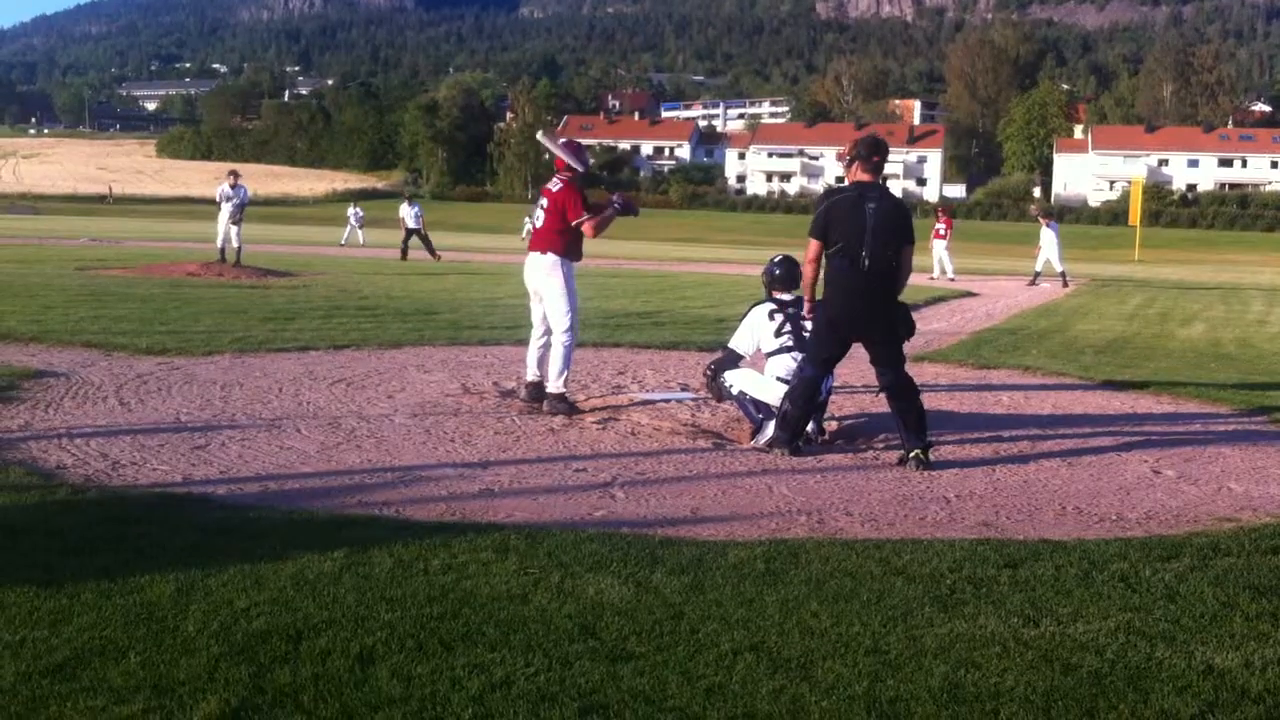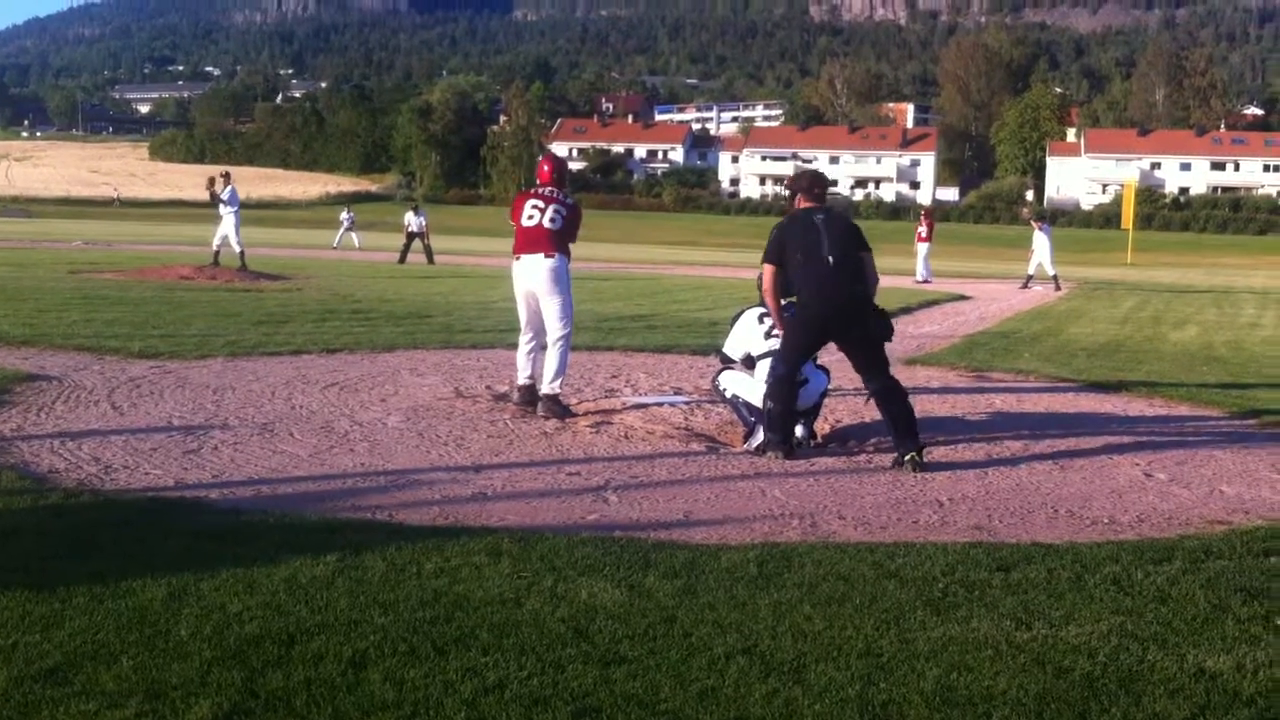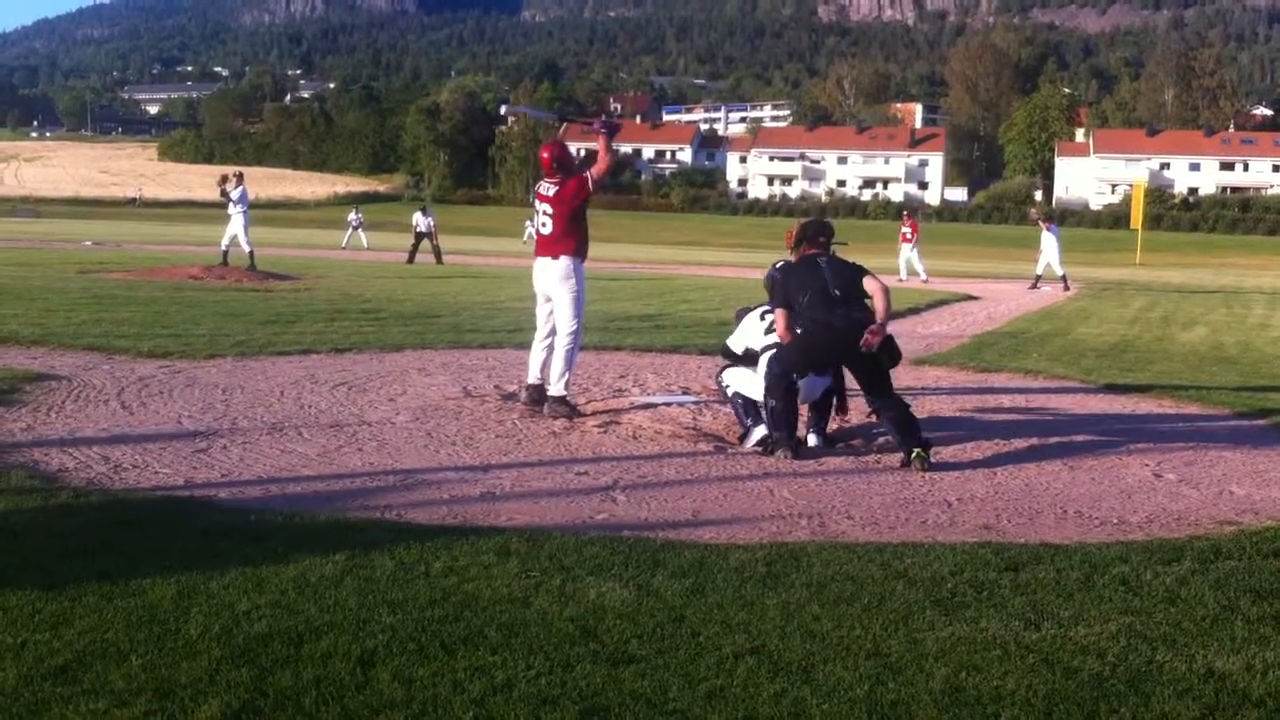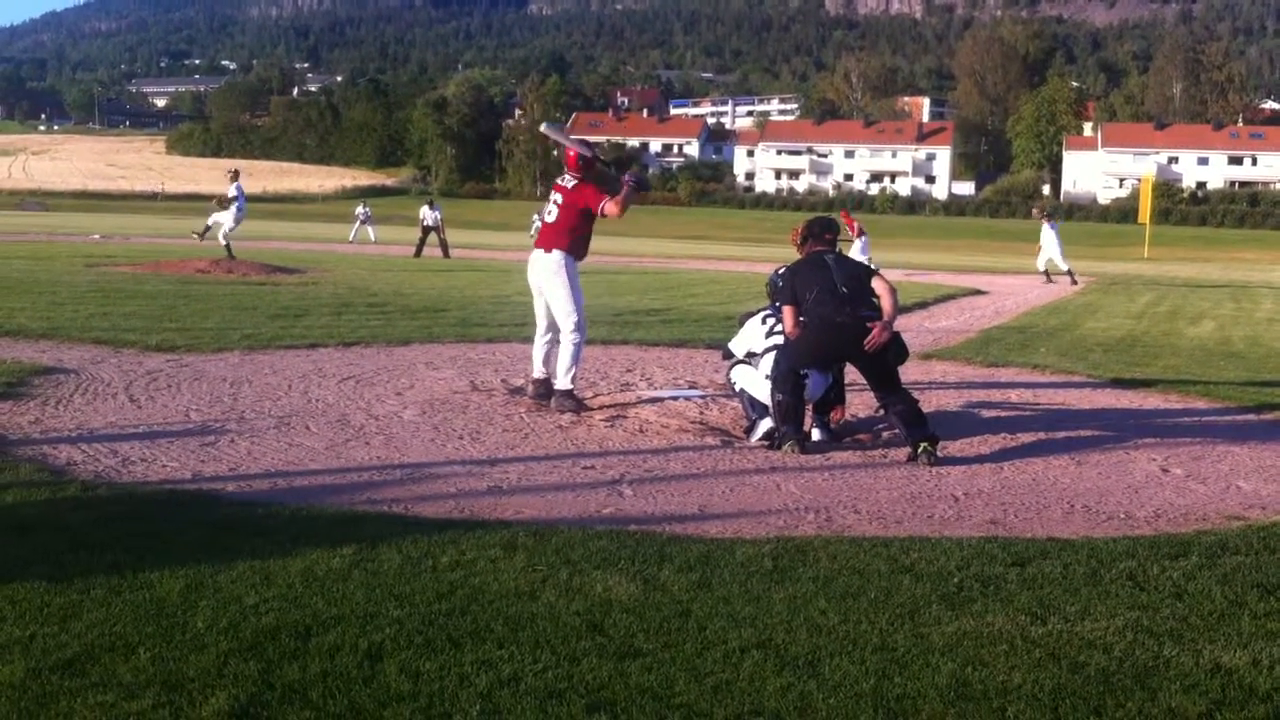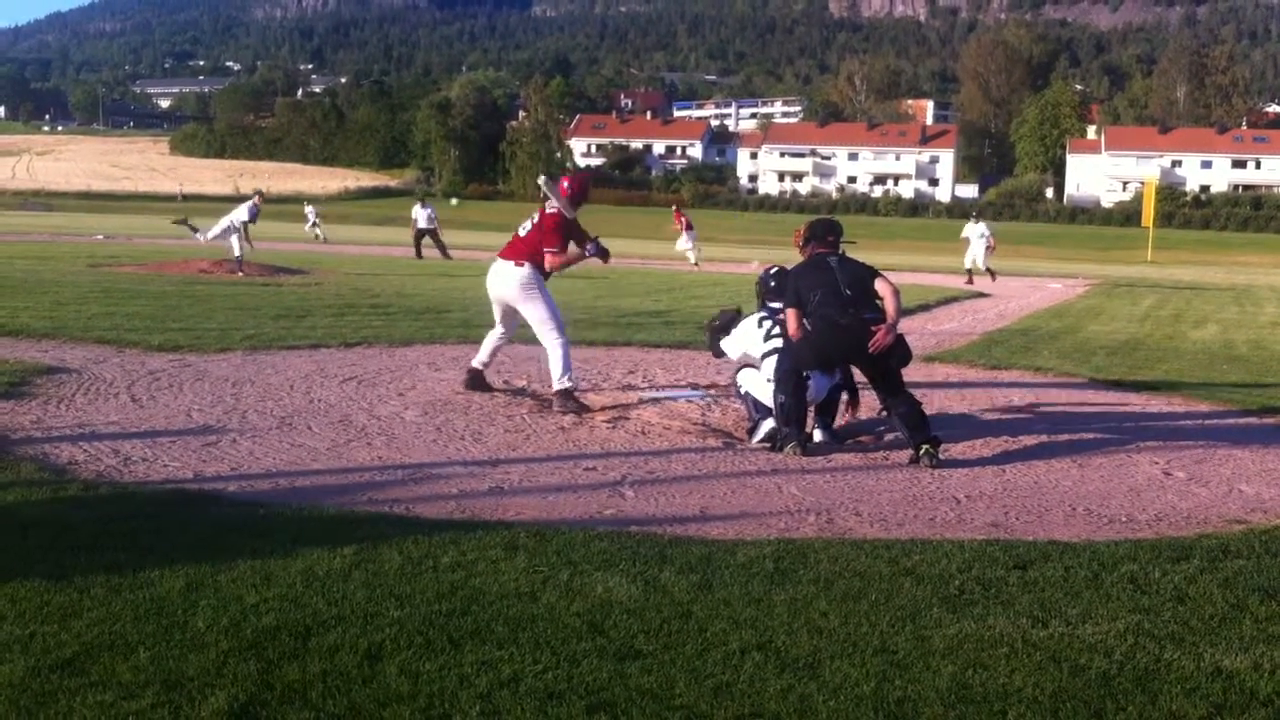
dt=1s
person 1, frame 1
left shoulder: (833, 202)
right shoulder: (898, 208)
left elbow: (812, 259)
right elbow: (905, 267)
left wrist: (809, 299)
left hip: (838, 305)
right hip: (881, 307)
left knee: (812, 370)
right knee: (894, 375)
left ankle: (784, 437)
right ankle: (916, 448)
person 1, frame 2
left shoulder: (785, 228)
right shoulder: (845, 223)
left elbow: (769, 286)
right elbow: (872, 277)
left wrist: (781, 323)
right wrist: (861, 312)
left hip: (812, 306)
right hip: (855, 304)
left knee: (784, 368)
right knee: (879, 378)
left ankle: (777, 442)
right ankle: (910, 448)
person 1, frame 3
left shoulder: (788, 273)
right shoulder: (848, 267)
left elbow: (783, 330)
right elbow: (879, 289)
left wrist: (801, 357)
right wrist: (880, 324)
left hip: (820, 334)
right hip: (860, 333)
left knee: (778, 369)
right knee: (883, 395)
left ankle: (783, 443)
right ankle: (916, 448)
person 1, frame 4
left shoulder: (795, 271)
right shoulder: (855, 265)
left elbow: (791, 328)
right elbow: (885, 289)
left wrist: (810, 349)
right wrist: (887, 323)
left hip: (824, 331)
right hip: (866, 330)
left knee: (785, 367)
right knee: (890, 389)
left ankle: (789, 437)
right ankle: (923, 443)
person 1, frame 5
left shoulder: (798, 273)
right shoulder: (858, 267)
left elbow: (794, 330)
right elbow: (889, 290)
left wrist: (812, 352)
right wrist: (891, 325)
left hip: (828, 333)
right hip: (870, 333)
left knee: (788, 367)
right knee: (894, 391)
left ankle: (791, 438)
right ankle: (925, 445)
person 2, frame 1
left shoulder: (554, 186)
right shoulder: (570, 189)
left elbow: (586, 212)
right elbow: (591, 229)
left wrist: (614, 206)
right wrist: (615, 207)
left hip: (535, 263)
right hip: (553, 264)
left knee: (542, 329)
right knee: (564, 331)
left ankle: (532, 385)
right ankle: (555, 395)
person 2, frame 2
left shoulder: (522, 198)
right shoulder: (571, 207)
left hip: (521, 265)
right hip: (551, 265)
left knee: (530, 332)
right knee: (559, 335)
left ankle: (524, 389)
right ankle: (549, 397)
person 2, frame 3
left shoulder: (541, 187)
right shoulder: (571, 188)
left elbow: (580, 169)
right elbow: (604, 165)
left wrist: (601, 139)
right wrist: (603, 135)
left hip: (541, 266)
right hip: (564, 267)
left knee: (545, 331)
right knee: (567, 334)
left ankle: (533, 387)
right ankle: (555, 397)
person 2, frame 4
left shoulder: (562, 184)
right shoulder: (585, 189)
left elbow: (602, 202)
right elbow: (616, 210)
left wrist: (625, 189)
right wrist: (629, 187)
left hip: (537, 261)
right hip: (557, 263)
left knee: (546, 329)
right knee: (573, 332)
left ankle: (539, 383)
right ankle: (562, 393)
person 2, frame 5
left shoulder: (555, 211)
right shoulder: (560, 219)
left elbow: (577, 232)
right elbow: (551, 264)
left wrist: (592, 246)
right wrist: (585, 253)
left hip: (497, 272)
right hip: (522, 276)
left knee: (503, 328)
right knee: (554, 336)
left ankle: (475, 373)
right ankle: (563, 394)
person 3, frame 1
left shoulder: (761, 311)
left elbow: (732, 356)
left wrist: (712, 370)
left hip: (780, 392)
left knee: (728, 375)
left ankle: (768, 423)
right ankle: (811, 423)
person 3, frame 2
left shoulder: (751, 315)
left elbow: (726, 357)
right hip: (805, 395)
left knee: (722, 378)
right knee: (821, 374)
left ankle: (760, 426)
right ankle: (803, 426)
person 3, frame 3
left shoulder: (757, 315)
left elbow: (727, 352)
right wrist: (841, 398)
right hip: (808, 389)
left knee: (726, 376)
right knee: (828, 376)
left ankle: (756, 428)
right ankle: (816, 433)
person 3, frame 4
left shoulder: (759, 319)
left elbow: (727, 354)
right elbow: (836, 363)
right wrist: (839, 401)
left hip: (771, 391)
right hip: (809, 392)
left knee: (737, 370)
right knee: (830, 371)
left ankle: (761, 421)
right ankle: (820, 426)
person 3, frame 5
left shoulder: (753, 322)
left elbow: (718, 351)
left wrist: (713, 332)
right wrist: (853, 392)
left hip: (774, 394)
right hip: (812, 392)
left knee: (744, 374)
right knee: (836, 373)
left ankle: (763, 424)
right ankle: (823, 428)
